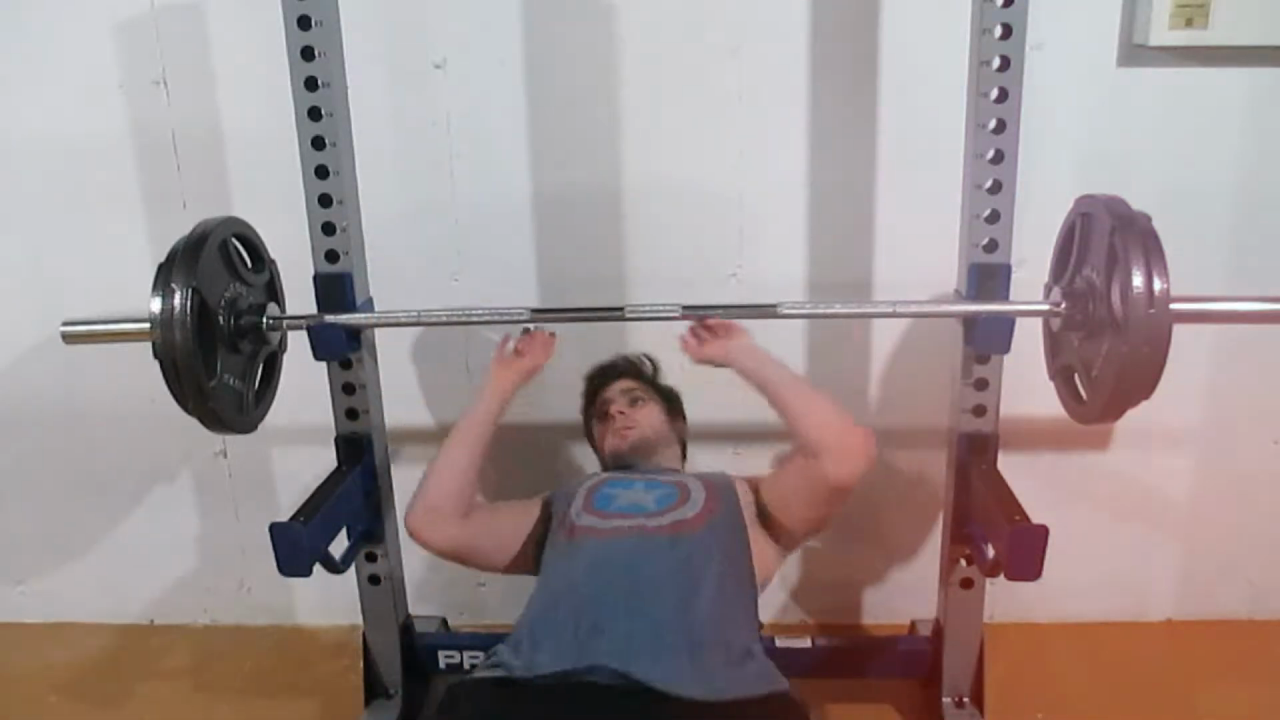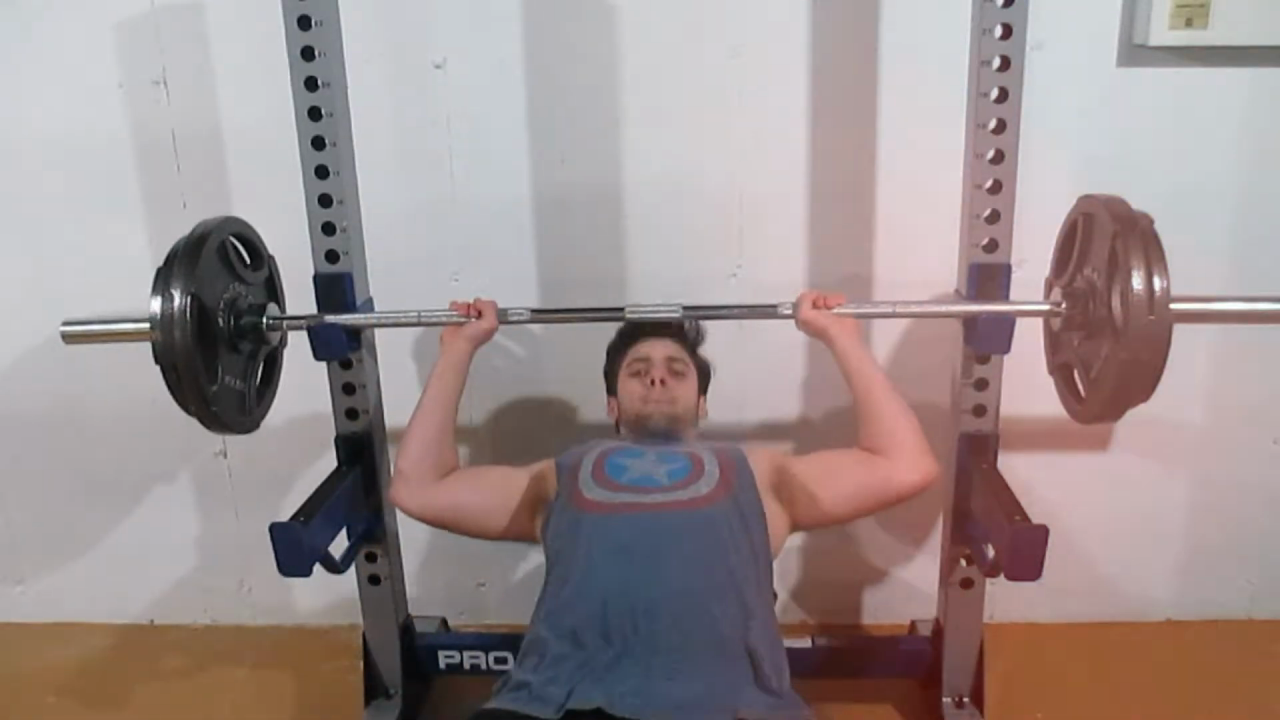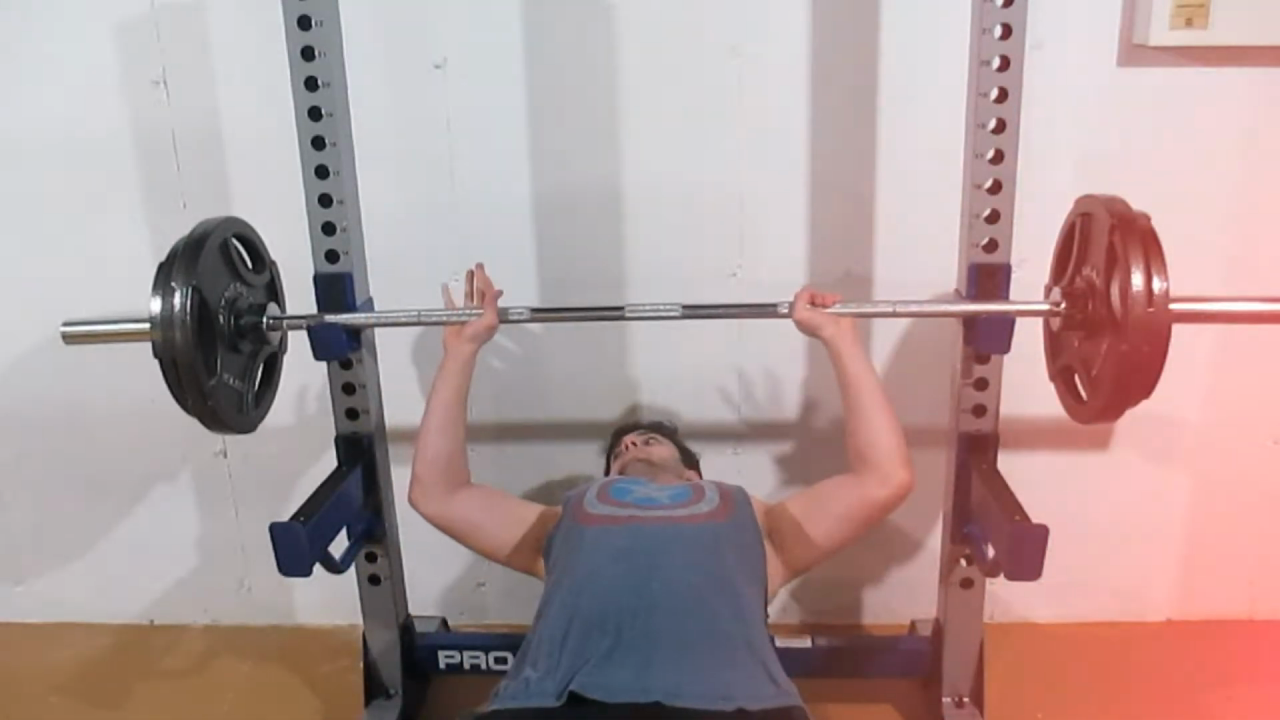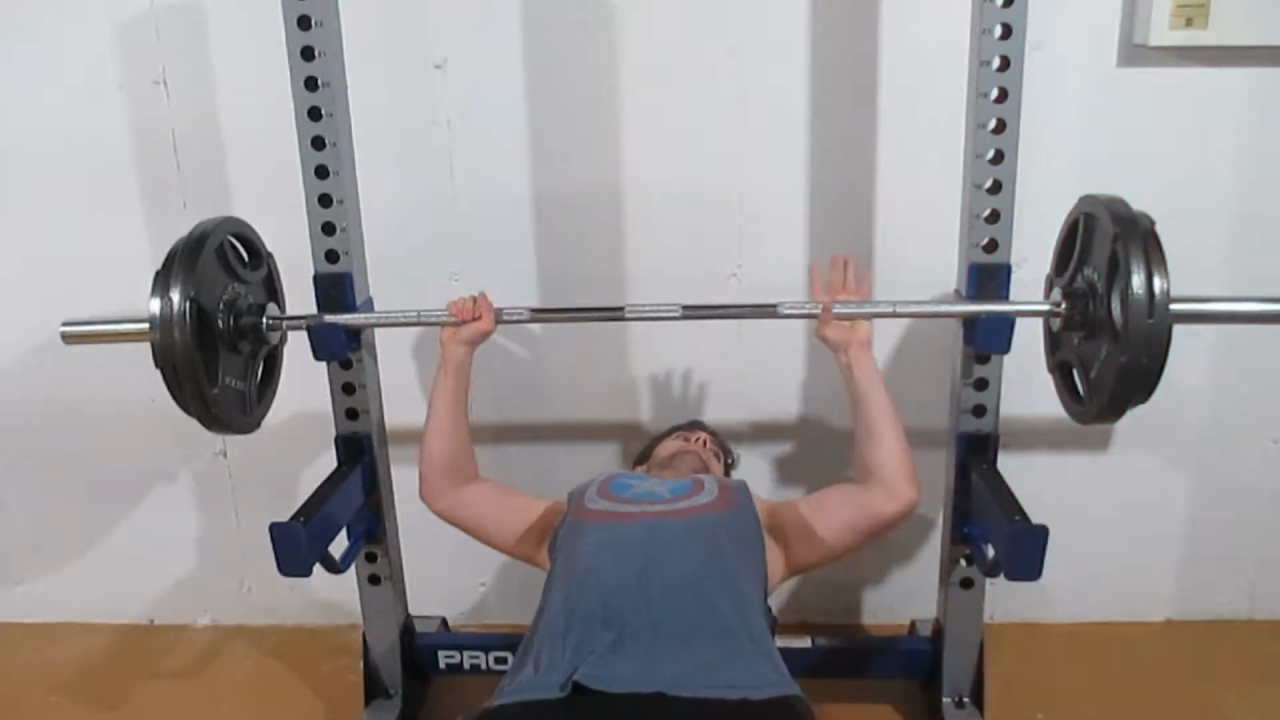
dt=1s
person 1, frame 1
left shoulder: (739, 501)
right shoulder: (558, 508)
left elbow: (845, 455)
right elbow: (434, 521)
left wrist: (746, 356)
right wrist: (501, 386)
person 1, frame 2
left shoulder: (752, 472)
right shoulder: (561, 476)
left elbow: (905, 466)
right elbow: (417, 486)
left wrist: (841, 336)
right wrist: (458, 349)
person 1, frame 3
left shoulder: (750, 518)
right shoulder: (564, 522)
left elbow: (884, 478)
right elbow: (436, 491)
left wrist: (838, 337)
right wrist: (463, 348)
person 1, frame 4
left shoulder: (754, 517)
right shoulder: (573, 512)
left elbow: (889, 493)
right elbow: (447, 487)
left wrist: (853, 352)
right wrist: (458, 352)
